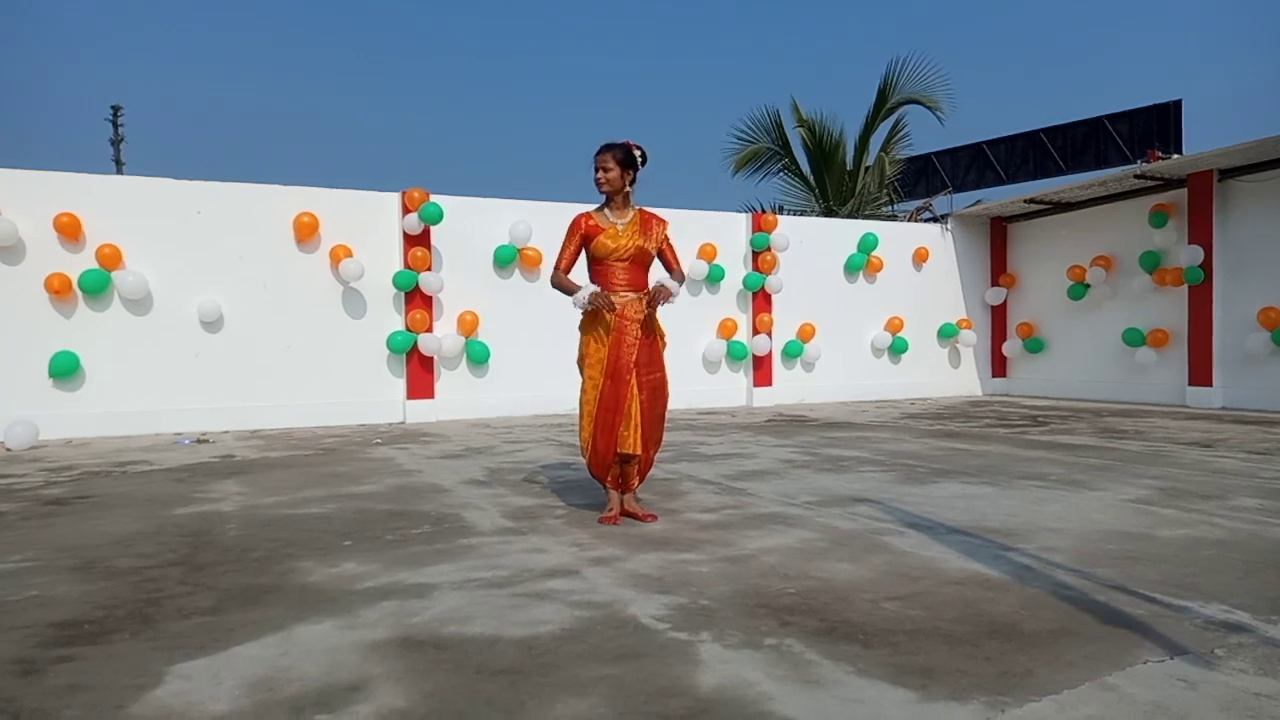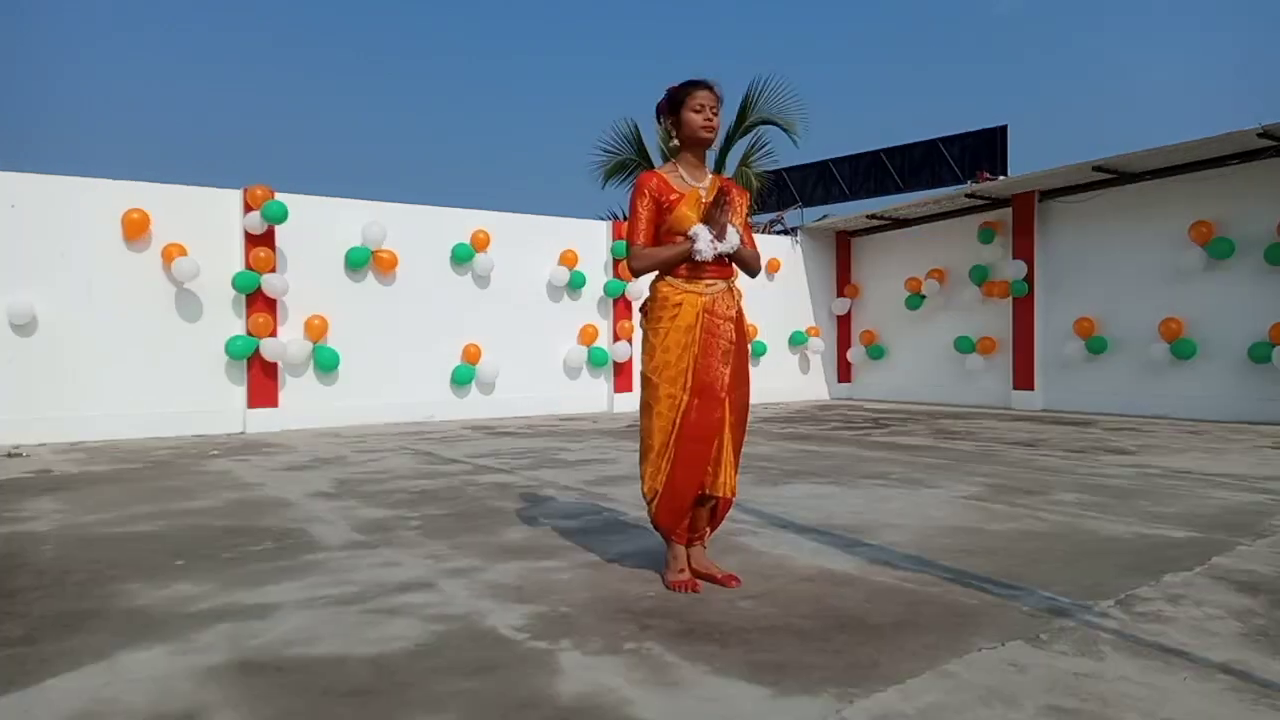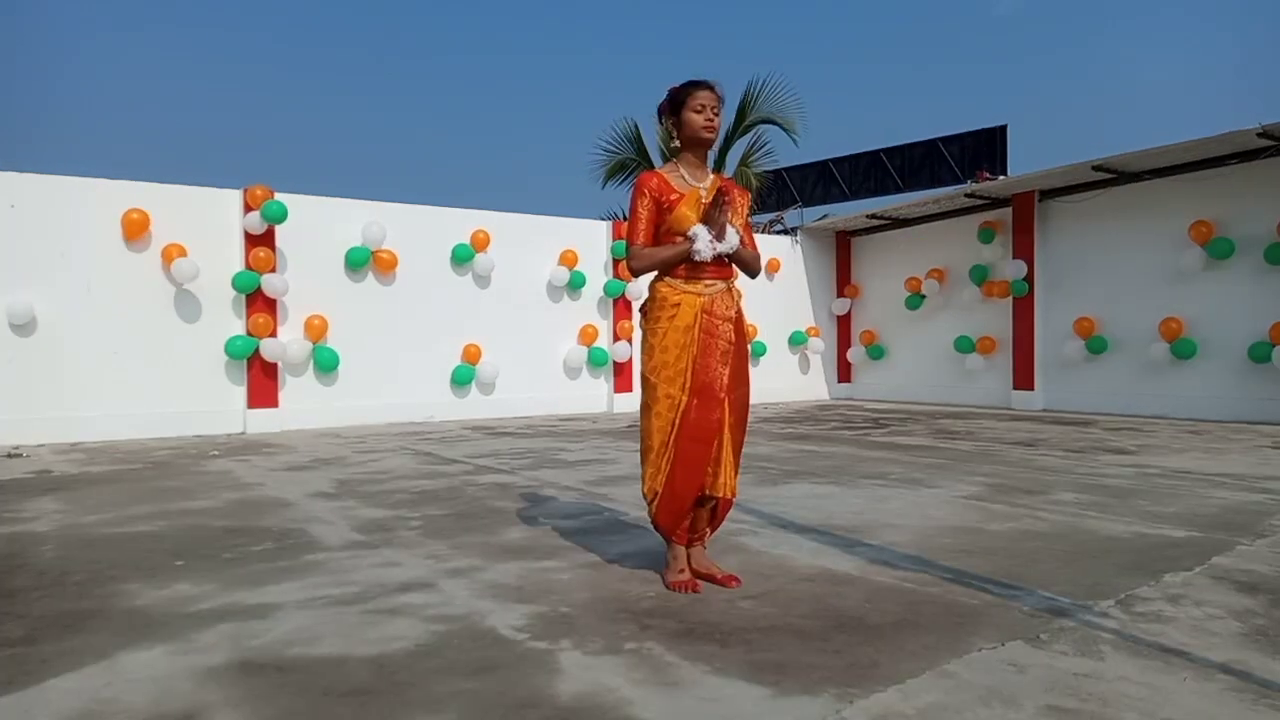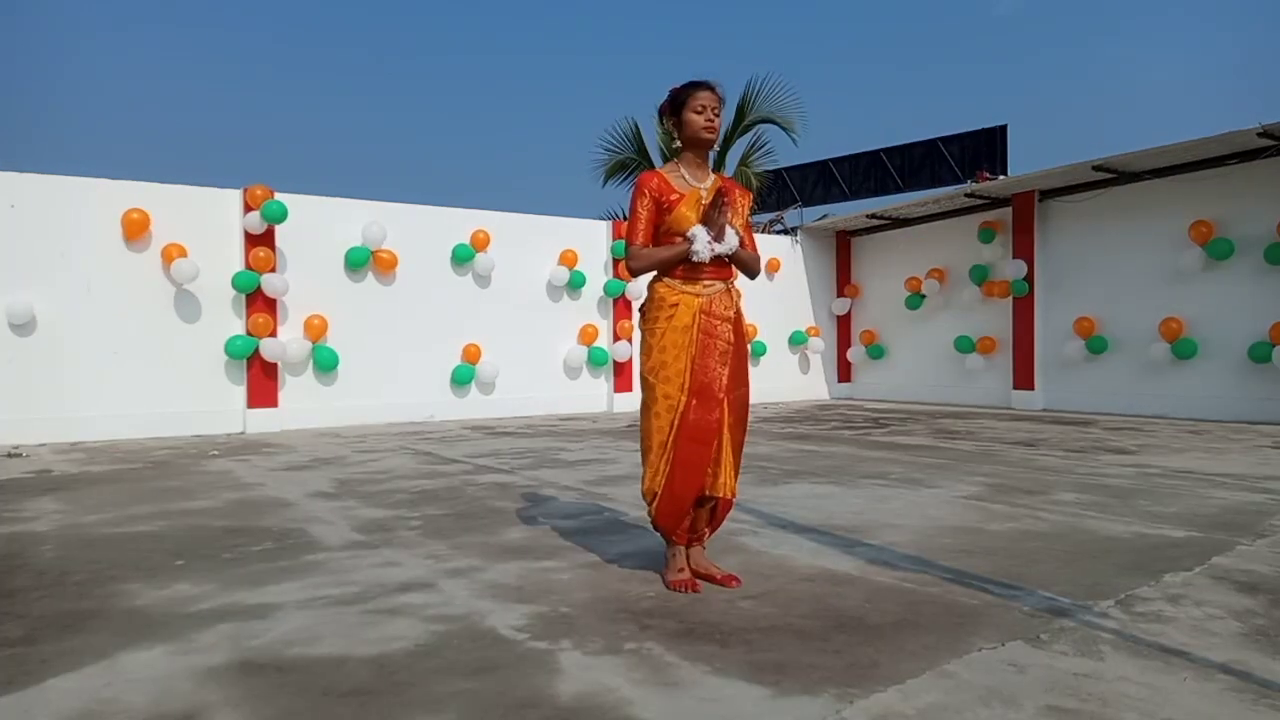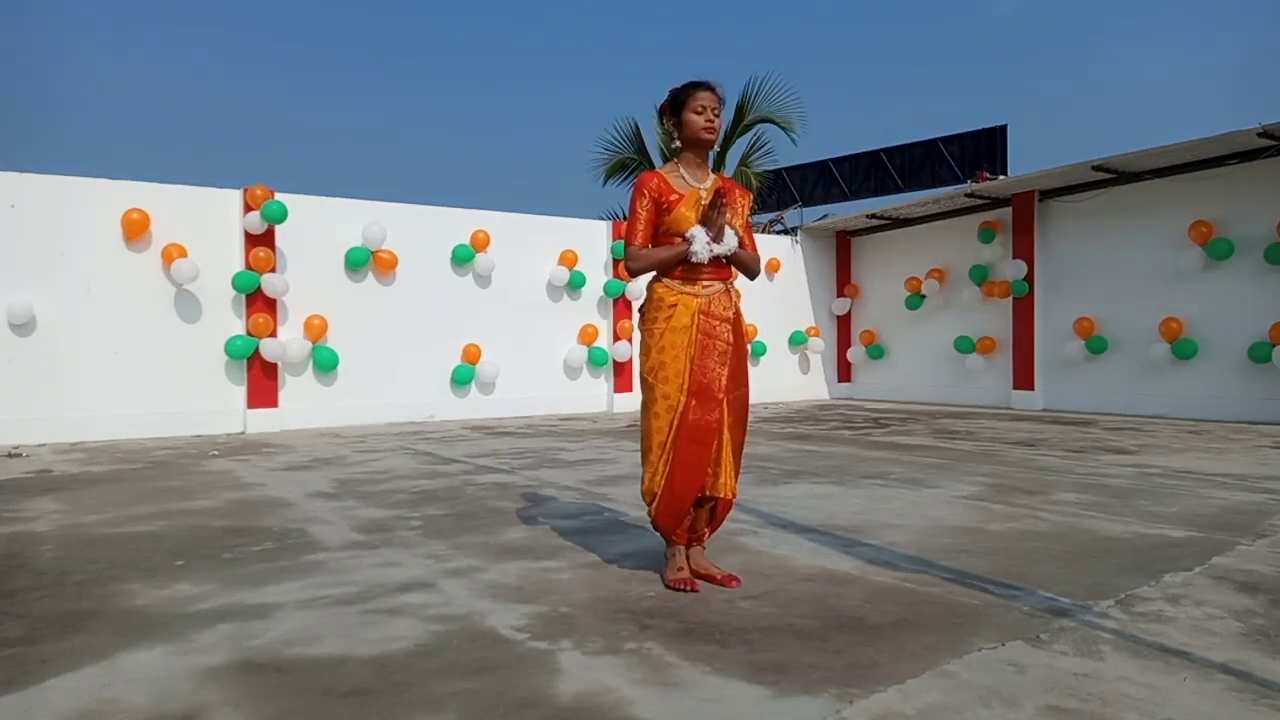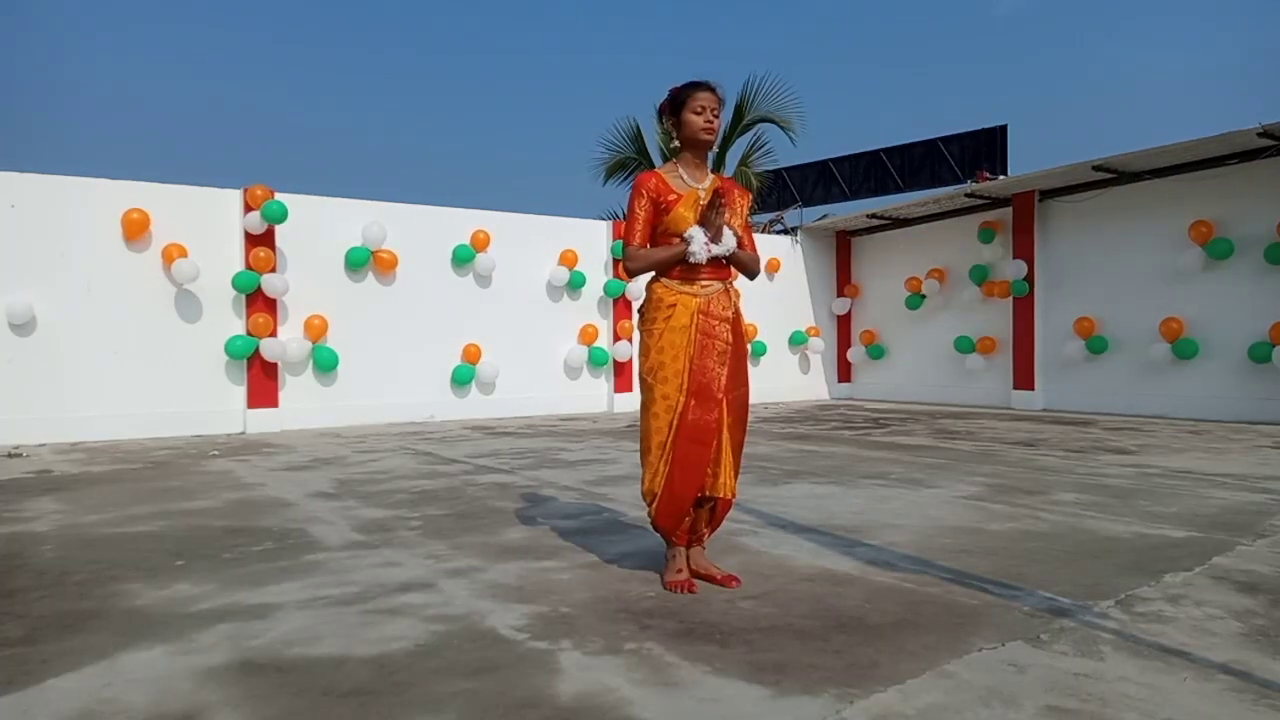
dt=0.1s
person 1, frame 1
left shoulder: (652, 222)
right shoulder: (585, 223)
left elbow: (677, 271)
right elbow: (559, 274)
left wrist: (668, 288)
right wrist: (589, 294)
left hip: (643, 322)
right hip: (602, 323)
left knee: (637, 412)
right knee: (604, 413)
person 1, frame 2
left shoulder: (731, 194)
right shoulder: (653, 185)
left elbow: (752, 265)
right elbow: (636, 261)
left wrist: (726, 236)
right wrist: (701, 238)
left hip: (724, 321)
right hip: (674, 321)
left knee: (718, 425)
right knee: (678, 423)
left ankle: (697, 544)
right ankle: (675, 547)
person 1, frame 3
left shoulder: (732, 191)
right shoulder: (653, 184)
left elbow: (753, 266)
right elbow: (636, 261)
left wrist: (726, 238)
right wrist: (700, 238)
left hip: (725, 320)
right hip: (674, 317)
left knee: (717, 428)
right knee: (677, 429)
left ankle: (697, 546)
right ankle: (675, 551)
person 1, frame 4
left shoulder: (733, 192)
right shoulder: (653, 184)
left elbow: (753, 266)
right elbow: (635, 261)
left wrist: (725, 238)
right wrist: (698, 238)
left hip: (724, 320)
right hip: (674, 317)
left knee: (717, 429)
right knee: (677, 429)
left ankle: (697, 546)
right ankle: (675, 550)
person 1, frame 5
left shoulder: (733, 192)
right shoulder: (652, 184)
left elbow: (753, 266)
right elbow: (634, 261)
left wrist: (725, 237)
right wrist: (697, 238)
left hip: (723, 320)
right hip: (672, 317)
left knee: (717, 430)
right knee: (676, 429)
left ankle: (697, 547)
right ankle: (674, 552)
person 1, frame 6
left shoulder: (732, 192)
right shoulder: (651, 184)
left elbow: (752, 265)
right elbow: (632, 261)
left wrist: (723, 238)
right wrist: (695, 239)
left hip: (723, 319)
right hip: (672, 317)
left knee: (717, 430)
right knee: (676, 429)
left ankle: (697, 547)
right ankle: (674, 552)
